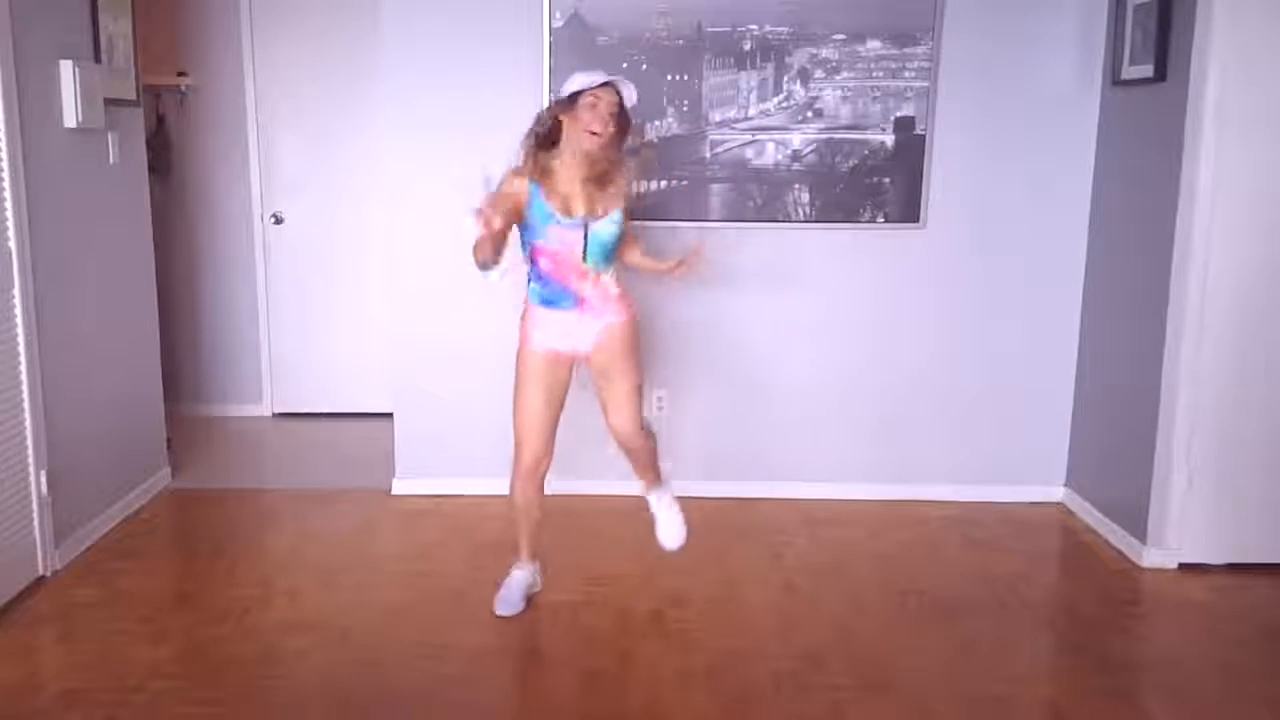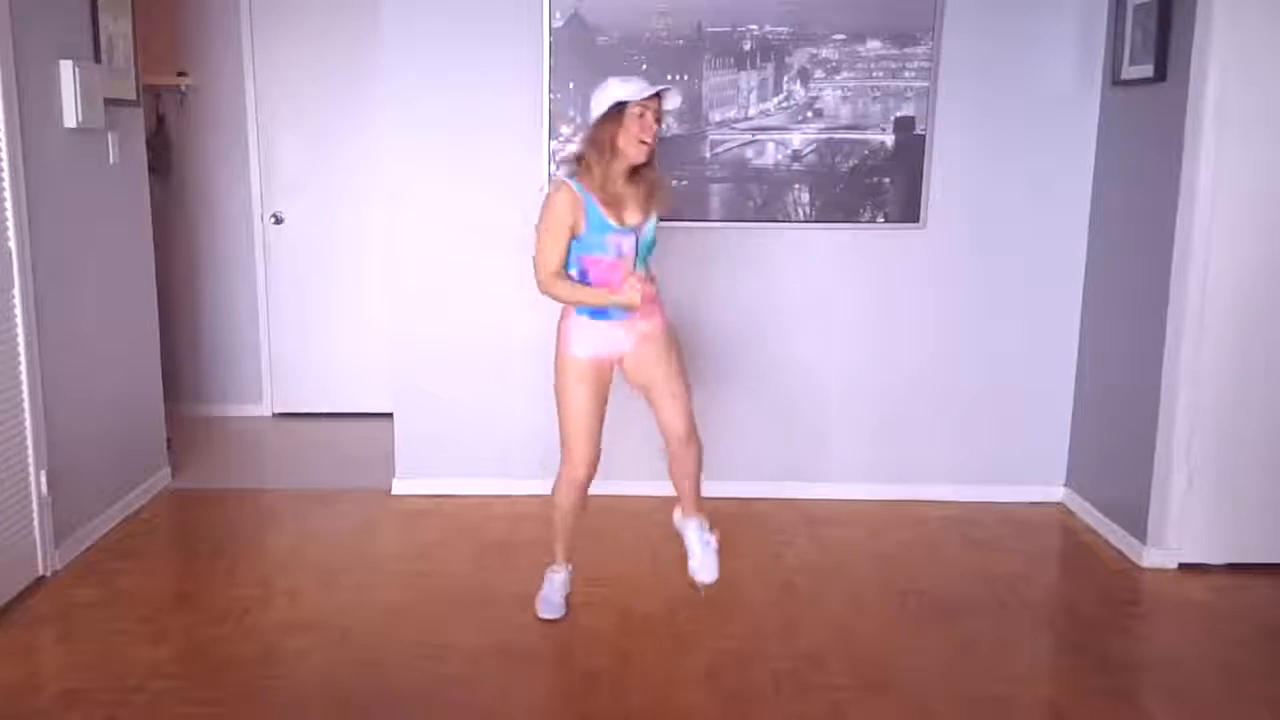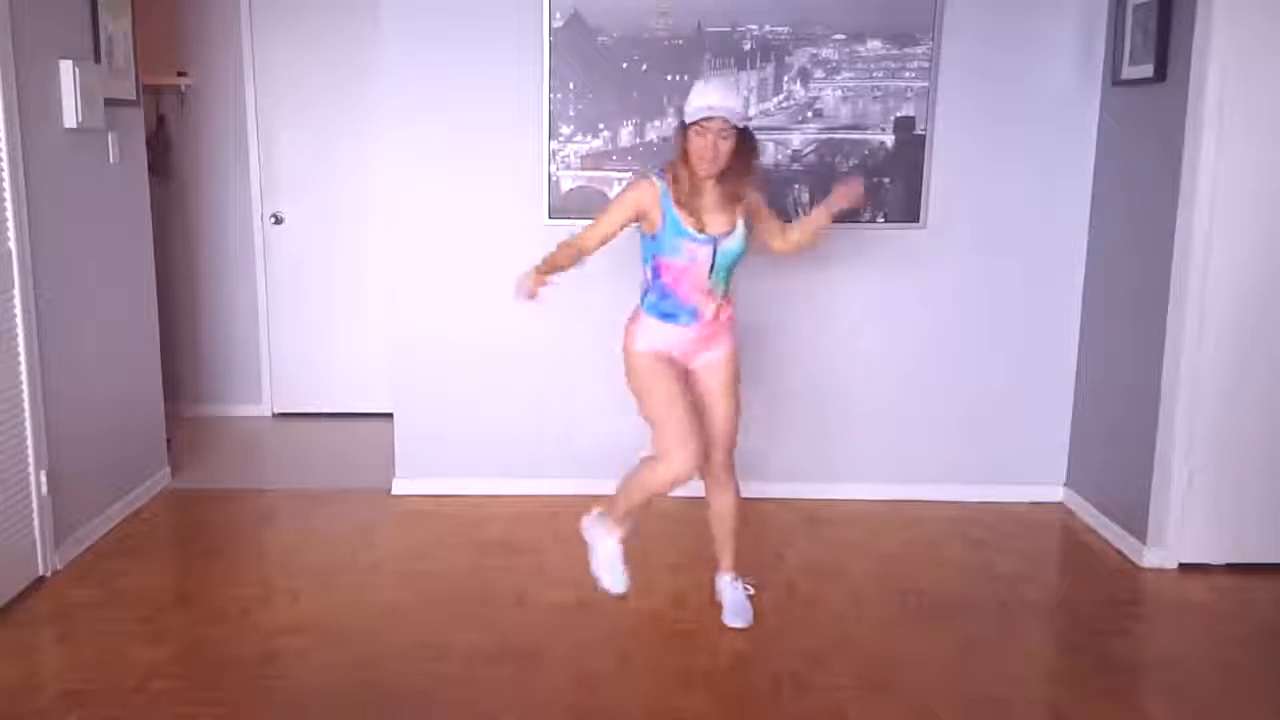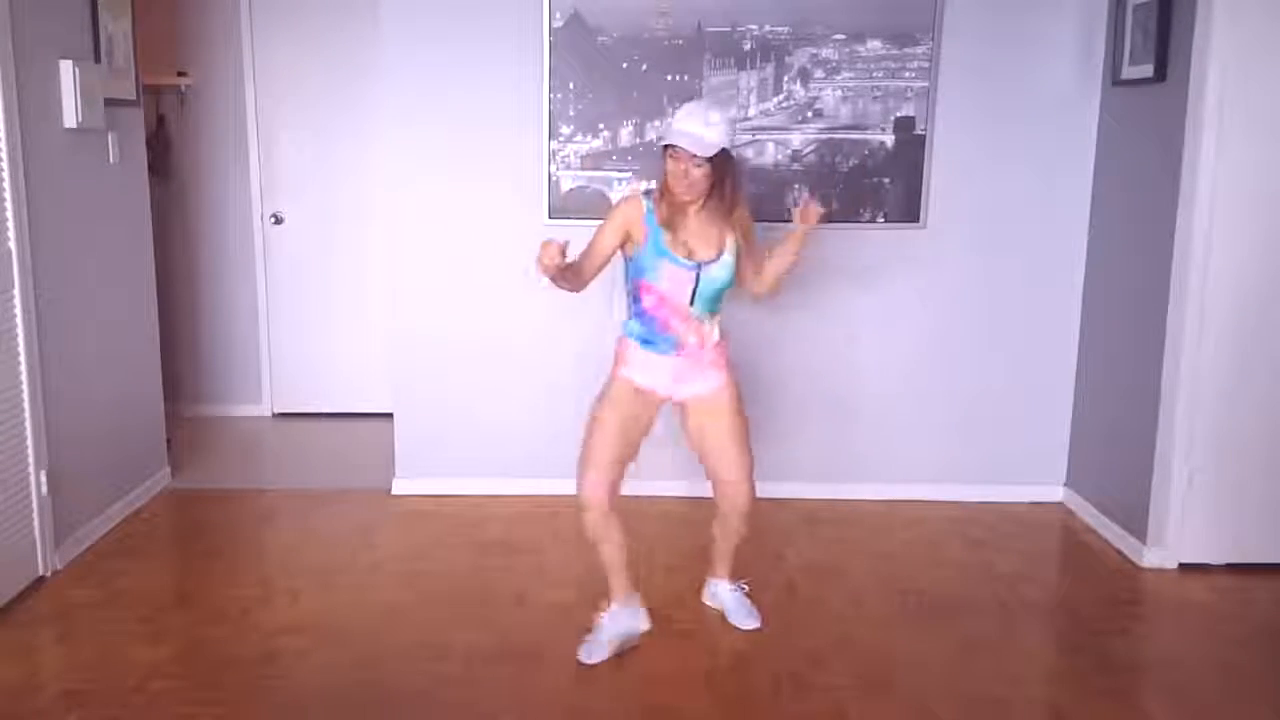
dt=0.5s
person 1, frame 1
left shoulder: (614, 180)
right shoulder: (522, 182)
right elbow: (485, 260)
left wrist: (660, 266)
right wrist: (491, 234)
left hip: (607, 319)
right hip: (546, 328)
left knee: (626, 427)
right knee: (530, 458)
left ankle: (655, 489)
right ankle: (524, 566)
person 1, frame 2
left shoulder: (643, 185)
right shoulder: (569, 194)
right elbow: (547, 278)
right wrist: (612, 296)
left hip: (644, 324)
right hip: (587, 334)
left knee: (681, 430)
right knee: (577, 467)
left ankle: (691, 516)
right ankle: (559, 569)
person 1, frame 3
left shoulder: (742, 194)
right shoulder: (649, 193)
left elbow: (783, 241)
right elbow: (585, 241)
left wrist: (828, 208)
right wrist: (543, 269)
left hip: (713, 343)
right hip: (652, 343)
left knee: (720, 464)
right knee: (680, 460)
left ankle: (727, 577)
right ankle: (608, 521)
person 1, frame 4
left shoulder: (730, 221)
right shoulder: (635, 213)
left elbow: (757, 284)
right elbow: (579, 276)
left wrist: (798, 235)
right wrist: (554, 267)
left hip: (704, 373)
right hip: (638, 372)
left knee: (738, 496)
right knee: (594, 491)
left ankle: (719, 583)
right ankle: (622, 608)
